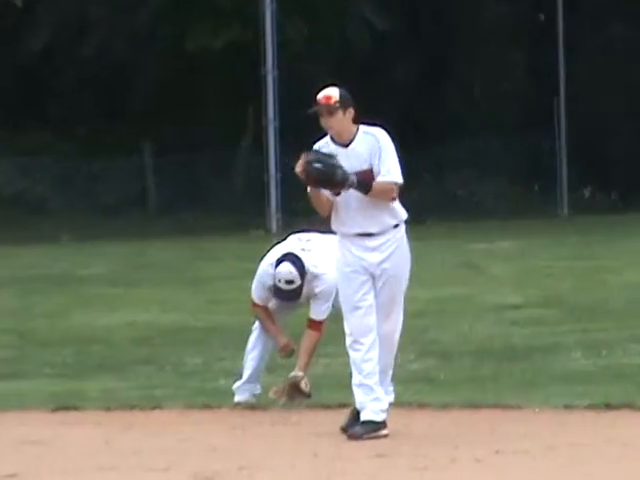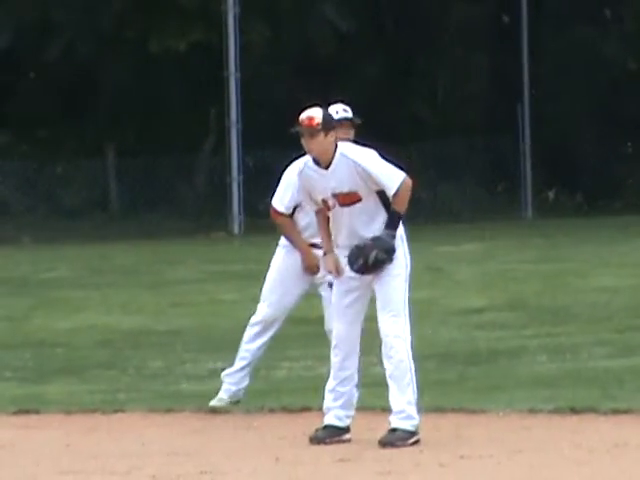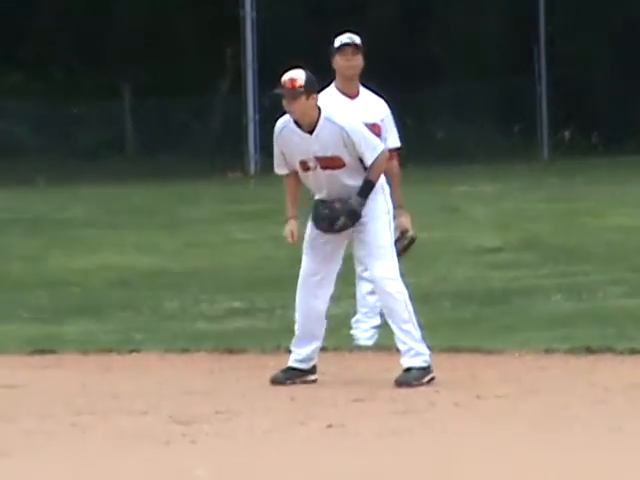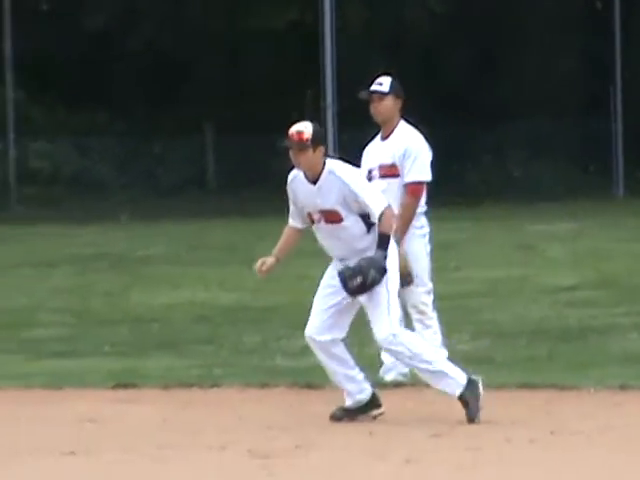
dt=1s
person 1, frame 1
left shoulder: (376, 138)
right shoulder: (320, 151)
left elbow: (390, 190)
right elbow: (324, 210)
left wrist: (351, 182)
right wrist: (312, 184)
left hip: (389, 242)
right hip: (351, 246)
left knee: (387, 328)
right knee: (359, 331)
left ankle: (375, 400)
right ankle: (372, 411)
person 1, frame 2
left shoulder: (359, 159)
right shoulder: (306, 172)
left elbow: (404, 184)
left wrist: (390, 229)
right wrist: (328, 252)
right hip: (350, 255)
left knee: (393, 332)
right knee: (343, 336)
left ankle: (406, 422)
right ankle: (338, 420)
person 1, frame 3
left shoulder: (342, 124)
right shoulder: (282, 130)
left elbow: (380, 157)
right elbow: (290, 173)
left wrist: (360, 199)
right wrist: (291, 217)
left hip: (368, 198)
right hip: (327, 204)
left knee: (384, 276)
right knee: (311, 280)
left ankle: (419, 361)
right ankle: (302, 362)
person 1, frame 4
left shoulder: (344, 177)
right shoulder: (294, 181)
left elbow: (385, 213)
right elbow: (297, 225)
left wrist: (380, 255)
right wrist: (275, 257)
left hip: (375, 262)
right hip: (342, 264)
left knee: (389, 335)
right knee: (318, 335)
left ankle: (462, 385)
right ankle: (361, 399)
person 2, frame 1
left shoulder: (323, 277)
right shoulder: (267, 269)
left elbow: (314, 327)
right elbow: (259, 306)
left wrist: (300, 370)
right wrist: (280, 337)
right knee: (265, 324)
right ankle: (246, 389)
person 2, frame 2
right shoulder: (300, 171)
right elbow: (279, 215)
right wrist: (304, 252)
right hip: (295, 253)
right knee: (268, 315)
right ankle: (233, 385)
person 2, frame 3
left shoulder: (378, 105)
right shoulder: (320, 104)
left elbow: (391, 159)
left wrist: (400, 208)
left knee: (371, 267)
left ankle: (366, 335)
person 2, frame 4
left shoulder: (412, 142)
right shoulder: (370, 149)
left elbow: (413, 195)
left wrist: (396, 241)
left hip: (408, 233)
left knee: (420, 302)
right ankle: (394, 368)
